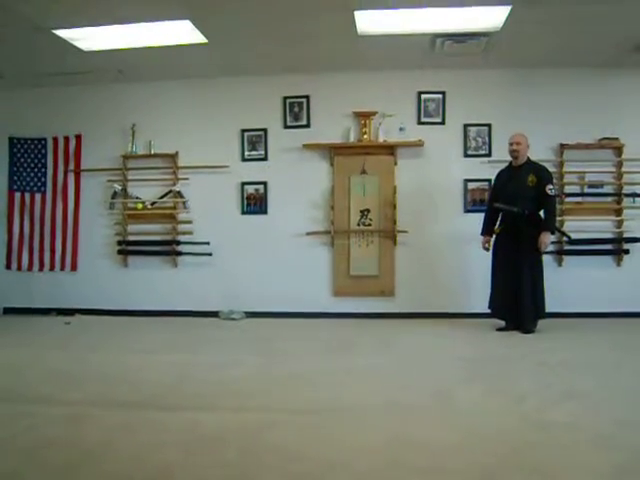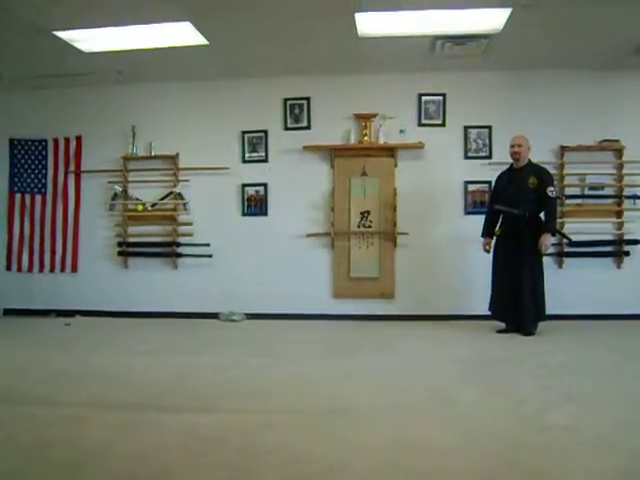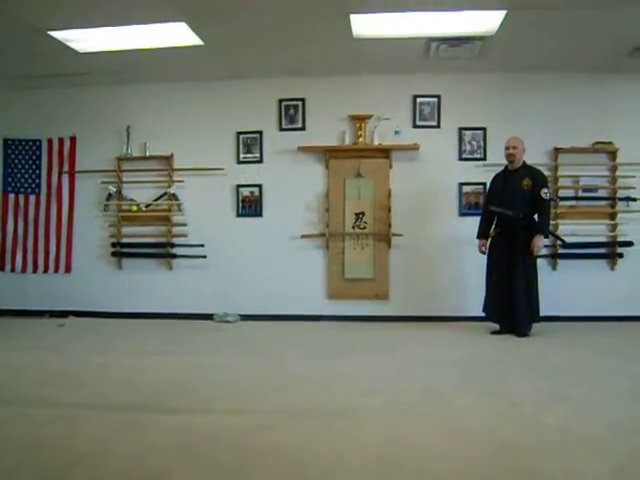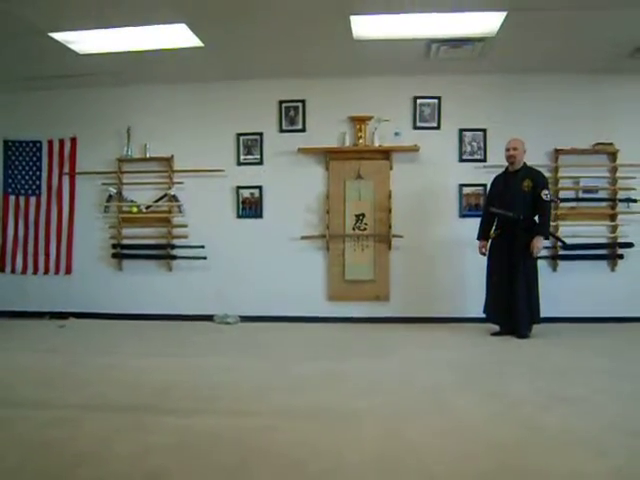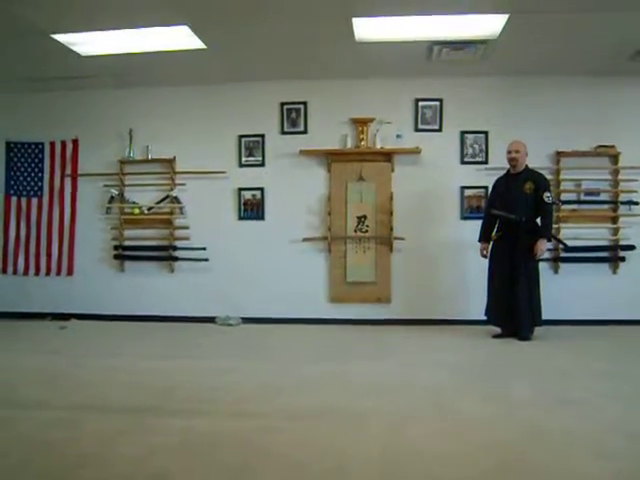
dt=0.2s
person 1, frame 1
left shoulder: (540, 172)
right shoulder: (502, 175)
left elbow: (549, 204)
right elbow: (493, 206)
left wrist: (547, 231)
right wrist: (487, 233)
left hip: (529, 231)
right hip: (506, 231)
left knee: (528, 276)
right knee: (504, 275)
left ankle: (529, 321)
right ankle: (511, 319)
person 1, frame 2
left shoulder: (541, 174)
right shoulder: (503, 177)
left elbow: (550, 206)
right elbow: (493, 208)
left wrist: (547, 233)
right wrist: (488, 234)
left hip: (530, 233)
right hip: (506, 233)
left knee: (529, 278)
right knee: (505, 278)
left ankle: (529, 323)
right ankle: (511, 321)
person 1, frame 3
left shoulder: (535, 176)
right shoulder: (498, 179)
left elbow: (544, 207)
right elbow: (488, 209)
left wrist: (540, 234)
right wrist: (483, 236)
left hip: (524, 235)
right hip: (501, 235)
left knee: (523, 279)
right knee: (499, 279)
left ankle: (523, 324)
right ankle: (505, 323)
person 1, frame 4
left shoulder: (536, 178)
right shoulder: (498, 180)
left elbow: (544, 209)
right elbow: (489, 210)
left wrist: (540, 236)
right wrist: (483, 237)
left hip: (524, 236)
right hip: (501, 236)
left knee: (523, 281)
right knee: (499, 281)
left ankle: (524, 326)
right ankle: (505, 324)
person 1, frame 5
left shoulder: (537, 180)
right shoulder: (500, 182)
left elbow: (546, 211)
right elbow: (490, 213)
left wrist: (543, 238)
right wrist: (484, 239)
left hip: (526, 238)
right hip: (503, 238)
left knee: (525, 283)
right knee: (501, 283)
left ankle: (525, 328)
right ankle: (507, 327)
